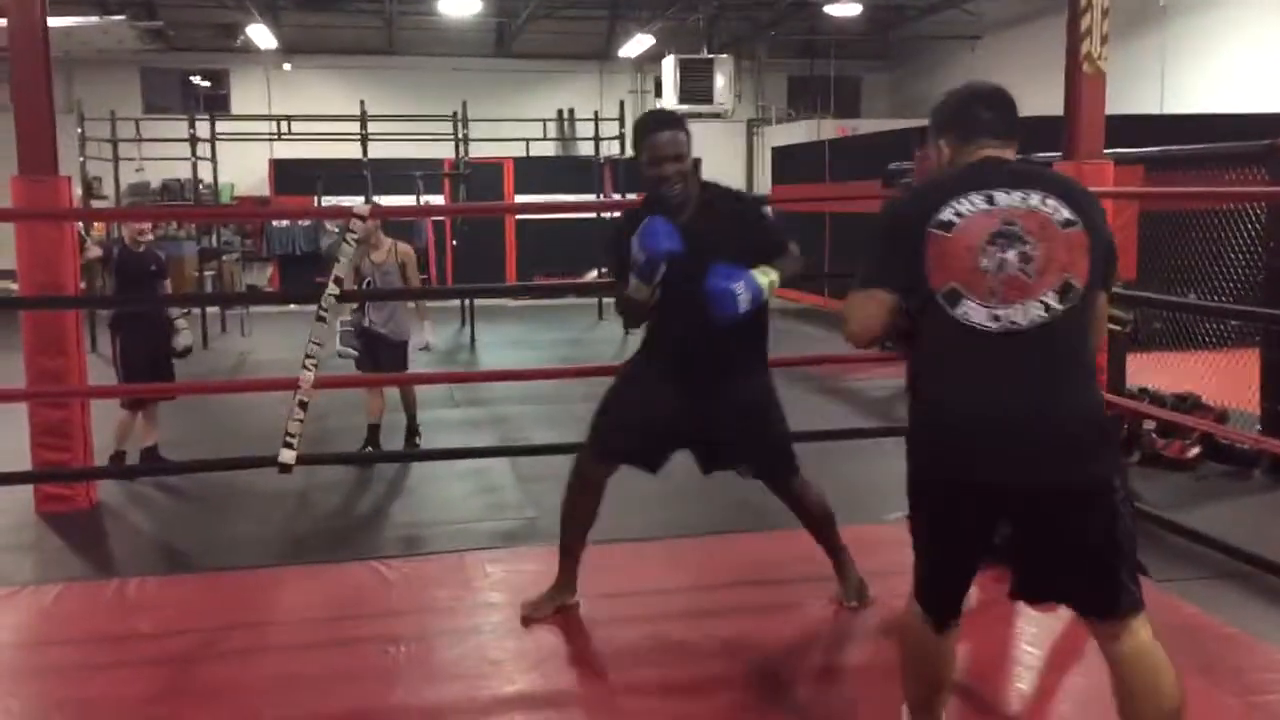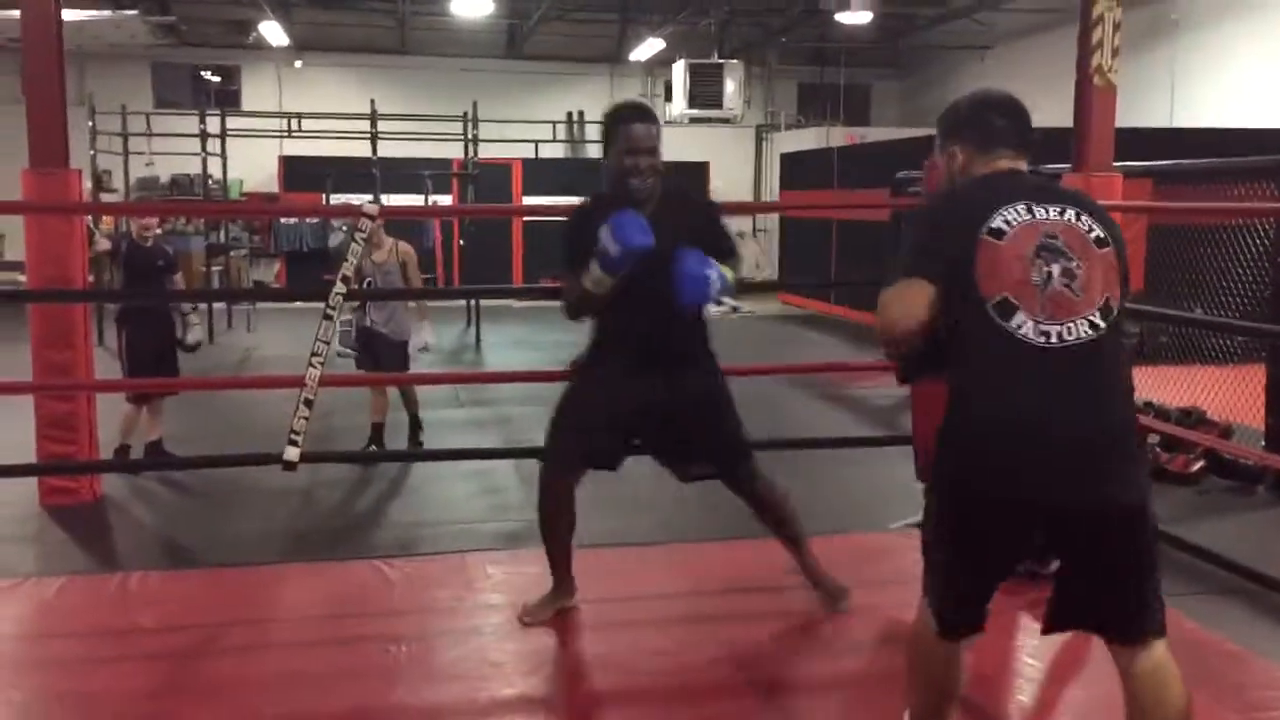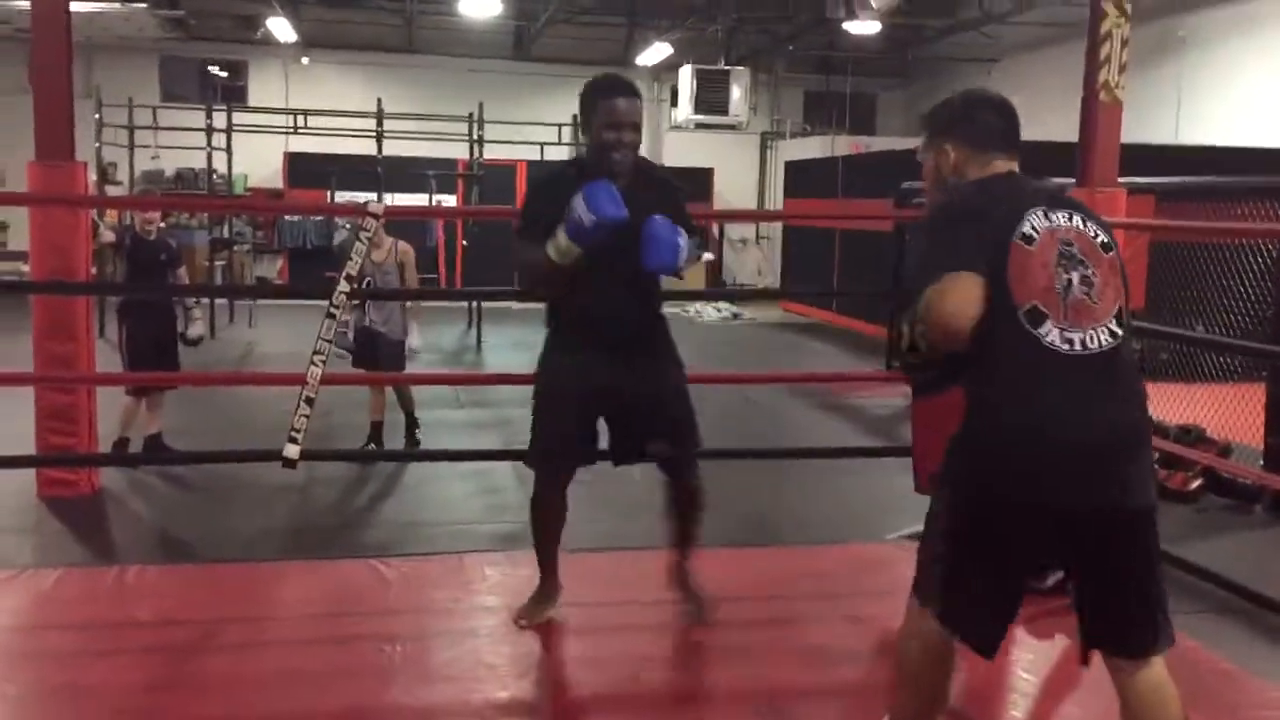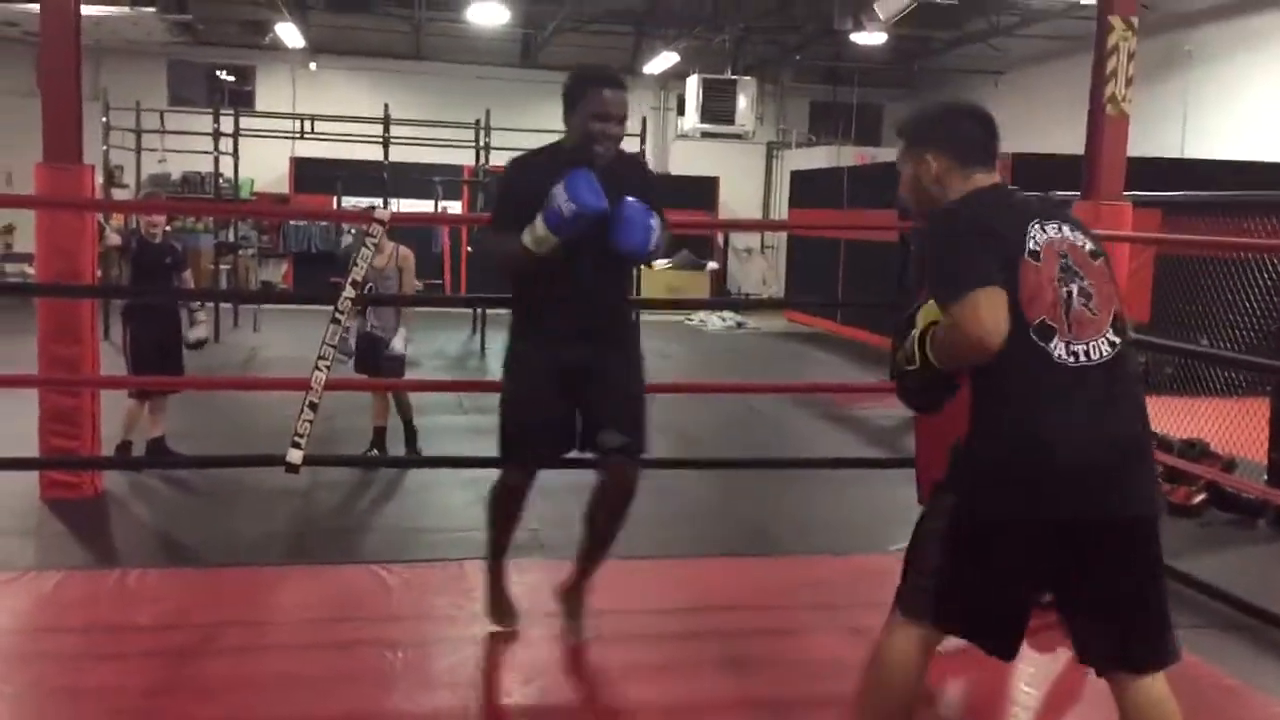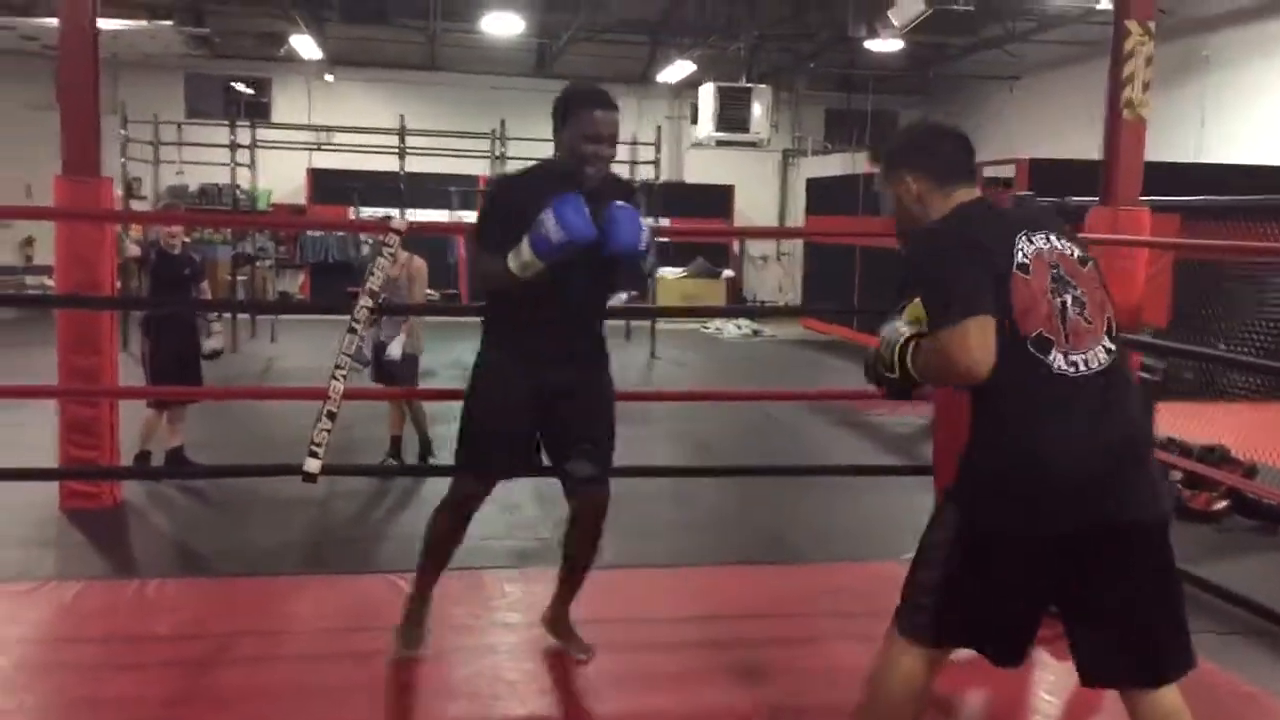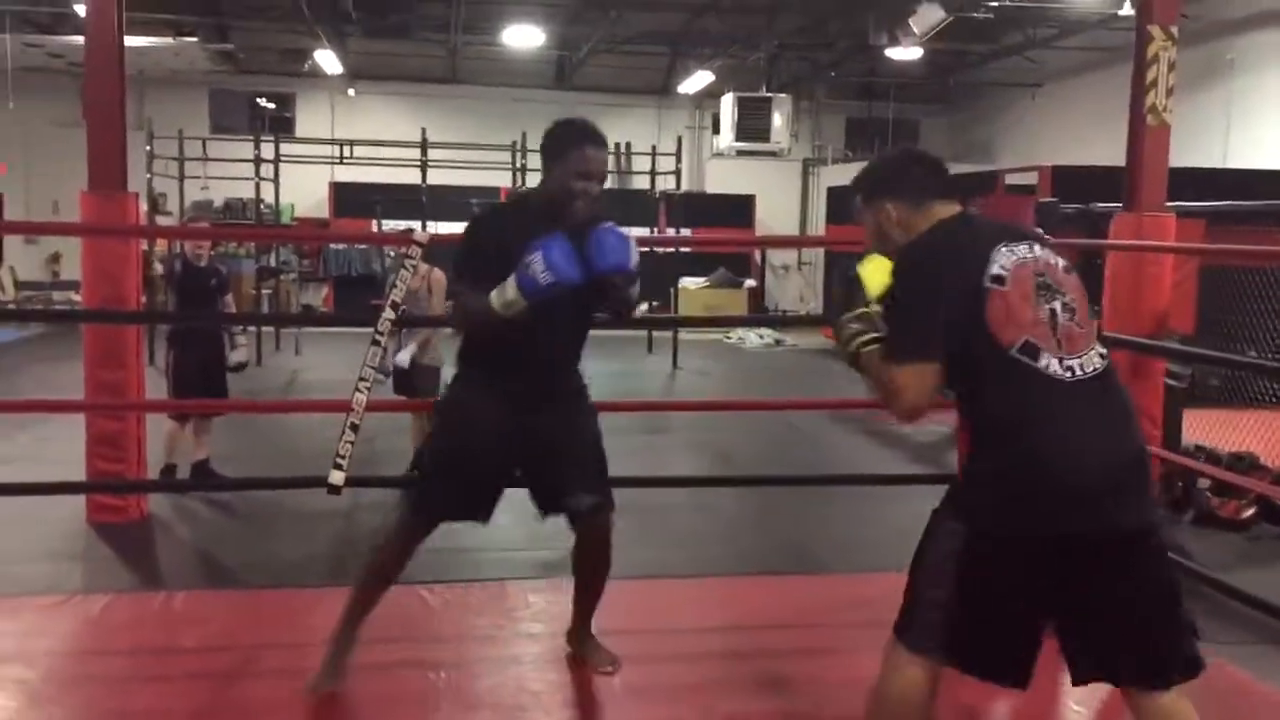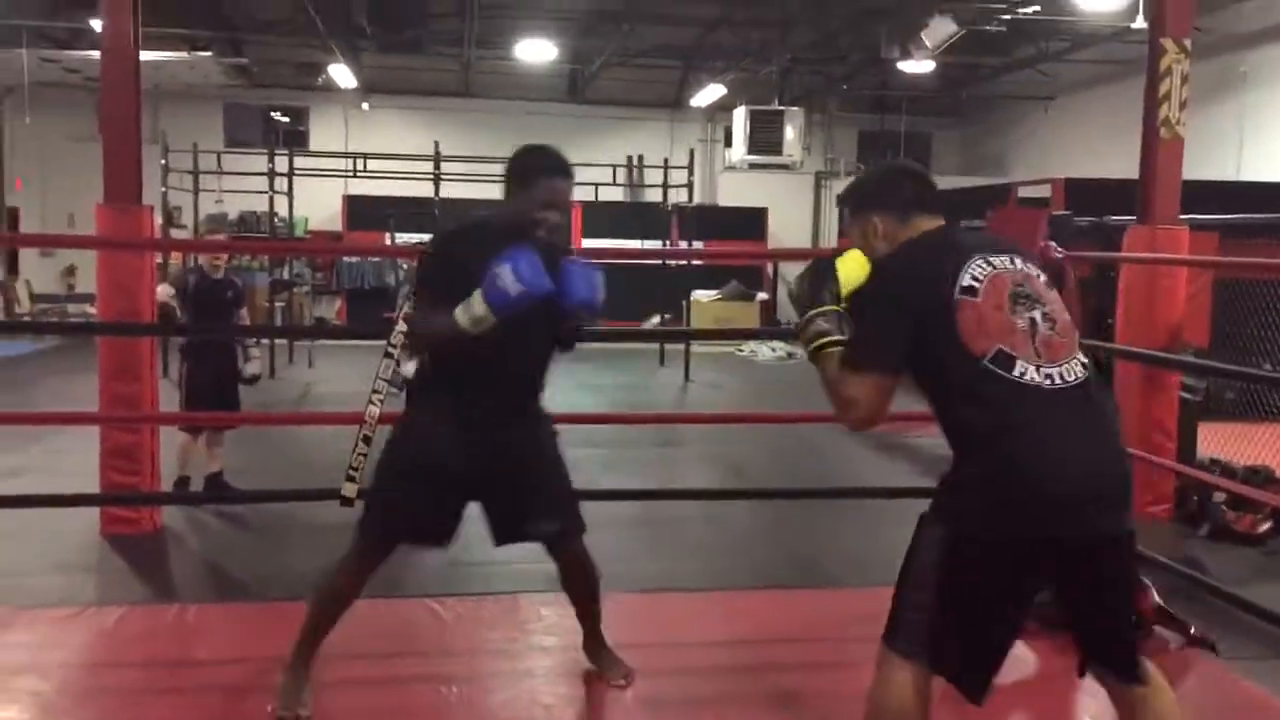
dt=0.1s
person 1, frame 1
left shoulder: (919, 207)
right shoulder: (1079, 203)
left elbow: (864, 326)
right elbow: (1091, 337)
left hip: (952, 435)
right hip: (1067, 433)
left knee: (932, 603)
right knee: (1121, 622)
person 1, frame 2
left shoulder: (948, 212)
right shoulder: (1097, 221)
left elbow: (898, 321)
left wrist: (948, 319)
left hip: (988, 446)
right hip: (1102, 449)
left knee: (945, 609)
right knee: (1139, 640)
person 1, frame 3
left shoulder: (962, 210)
right shoulder: (1083, 217)
left elbow: (954, 316)
left wrist: (920, 329)
left hip: (1009, 447)
right hip: (1116, 454)
left knee: (936, 611)
right knee: (1139, 654)
person 1, frame 4
left shoulder: (958, 224)
right shoulder: (1071, 228)
left elbow: (983, 331)
left wrist: (923, 350)
left hip: (1015, 463)
right hip: (1120, 466)
left knee: (914, 622)
right knee: (1138, 667)
person 1, frame 5
left shoulder: (945, 242)
right shoulder: (1050, 231)
left elbow: (970, 360)
left wrist: (906, 352)
left hip: (1017, 473)
right hip: (1122, 471)
left knee: (914, 641)
person 1, frame 6
left shoulder: (925, 261)
right shoulder: (1030, 244)
left elbow: (907, 398)
left wrist: (864, 343)
left hip: (1021, 478)
right hip: (1119, 473)
left knee: (916, 651)
person 1, frame 7
left shoulder: (900, 275)
right shoulder: (1013, 258)
left elbow: (859, 408)
left wrist: (820, 330)
left hip: (1005, 487)
right hip: (1100, 476)
left knee: (909, 659)
right knee: (1125, 666)
person 2, frame 1
left shoulder: (734, 208)
right shoulder: (633, 225)
left elbow: (790, 260)
right elbow: (630, 317)
left wrist: (758, 285)
right wrist: (641, 280)
left hip: (734, 368)
right hip: (661, 367)
left knee: (783, 479)
right knee: (592, 464)
left ankle: (844, 567)
right ankle: (565, 583)
person 2, frame 2
left shoulder: (693, 209)
right shoulder: (590, 219)
left elbow: (728, 267)
right elbow: (574, 307)
left wrist: (715, 279)
right wrist: (603, 269)
left hip: (686, 368)
right hip: (613, 365)
left knee: (745, 477)
right knee: (557, 471)
left ankle: (811, 568)
right ankle: (561, 586)
person 2, frame 3
left shoulder: (659, 185)
right shoulder: (553, 188)
left elbow: (682, 253)
right elbow: (529, 276)
left wrist: (675, 252)
right wrist: (570, 238)
left hip: (646, 348)
right hip: (573, 352)
left knee: (682, 465)
right knee: (552, 474)
left ankle: (682, 567)
right ankle: (548, 583)
person 2, frame 4
left shoulder: (635, 175)
right shoulder: (527, 174)
left elbow: (650, 241)
right elbow: (504, 261)
left wrist: (645, 240)
right wrist: (548, 227)
left hip: (612, 339)
right hip: (539, 340)
left knee: (621, 471)
right knee: (519, 471)
left ankle: (577, 584)
right ankle: (496, 583)
person 2, frame 5
left shoulder: (619, 197)
right shoulder: (513, 193)
left elbow: (629, 277)
right elbow: (483, 281)
left wrist: (637, 253)
right wrist: (533, 252)
left hip: (582, 362)
right hip: (510, 355)
left knee: (592, 498)
right knee: (470, 486)
left ankle: (558, 614)
right ankle: (419, 602)
person 2, frame 6
left shoulder: (598, 230)
right shoulder: (495, 226)
left elbow: (620, 309)
right elbow: (463, 318)
left wrist: (624, 281)
right wrist: (518, 291)
left hip: (557, 395)
right hip: (484, 393)
left knee: (595, 522)
right knee: (416, 519)
left ankle: (581, 632)
right ankle: (345, 639)
person 2, frame 7
left shoulder: (553, 259)
right shoulder: (454, 249)
left elbow: (558, 338)
right elbow: (422, 340)
left wrist: (580, 309)
right wrist: (483, 306)
left hip: (515, 420)
right hip: (440, 419)
left knee: (568, 544)
right knee: (371, 548)
left ankle: (596, 647)
right ankle: (298, 669)
person 3, frame 1
left shoulder: (156, 257)
right shoulder: (113, 251)
left elbow: (166, 293)
right elbow: (90, 251)
left wrist: (179, 324)
left hip: (156, 328)
right hip: (126, 330)
left knee: (153, 396)
right knee: (133, 399)
left ankle: (149, 452)
right ankle: (117, 458)
person 3, frame 2
left shoulder: (164, 252)
right shoulder: (121, 245)
left elbow: (178, 287)
right elbow: (98, 244)
left wrist: (191, 319)
left hip: (162, 323)
right hip: (132, 324)
left knee: (159, 391)
right knee: (138, 394)
left ankle: (154, 447)
right ankle: (122, 451)
person 3, frame 3
left shoulder: (168, 245)
right shoulder: (125, 238)
left elbow: (181, 280)
right elbow: (103, 236)
left wrist: (194, 314)
left hip: (164, 316)
right hip: (134, 317)
left knee: (160, 383)
right knee: (138, 386)
left ankle: (153, 440)
right ankle: (121, 443)
person 3, frame 4
left shoulder: (174, 248)
right shoulder: (130, 241)
left elbow: (186, 284)
right elbow: (109, 239)
left wrist: (198, 317)
left hip: (169, 320)
right hip: (138, 320)
left knee: (163, 387)
right knee: (141, 389)
left ankle: (156, 443)
right ankle: (124, 446)
person 3, frame 5
left shoulder: (192, 258)
right shoulder: (150, 251)
left elbow: (204, 296)
right elbow: (129, 250)
left wrist: (214, 329)
right wrist: (122, 244)
left hip: (188, 331)
right hip: (158, 331)
left knee: (182, 396)
right knee: (160, 399)
left ankle: (175, 453)
right ankle: (143, 456)
person 3, frame 6
left shoulder: (218, 272)
right shoulder: (176, 265)
left elbow: (228, 307)
left wrist: (238, 341)
left hip: (212, 343)
right hip: (183, 343)
left knee: (207, 410)
right knee: (180, 411)
left ankle: (201, 466)
right ankle: (168, 469)
person 3, frame 7
left shoulder: (234, 284)
right shoulder: (188, 278)
left elbow: (242, 319)
right elbow: (160, 294)
left wrist: (252, 353)
right wrist: (164, 298)
left hip: (226, 357)
right hip: (196, 358)
left knee: (220, 424)
right knee: (193, 424)
left ankle: (214, 480)
right ankle: (182, 482)
person 4, frame 1
left shoulder: (402, 251)
right shoulder: (357, 255)
left elbow: (416, 289)
left wrist: (425, 325)
right wrist: (346, 326)
left hip: (395, 328)
right hip: (366, 327)
left knee: (401, 381)
right knee: (372, 382)
left ankle: (412, 428)
right ankle: (372, 440)
person 4, frame 2
left shoulder: (403, 250)
right shoulder: (359, 254)
left elbow: (416, 289)
left wrist: (424, 326)
left hip: (395, 327)
right hip: (367, 326)
left knee: (402, 381)
left ankle: (416, 426)
right ankle: (376, 439)
person 4, frame 3
left shoulder: (402, 250)
left elbow: (411, 291)
left wrist: (412, 327)
right wrist: (347, 324)
left hip: (392, 327)
right hip: (365, 325)
left knee: (396, 380)
right knee: (374, 381)
left ankle: (412, 424)
right ankle: (375, 438)
person 4, frame 4
left shoulder: (403, 255)
left elbow: (408, 297)
left wrist: (401, 333)
right wrist: (349, 329)
left hip: (391, 333)
right hip: (368, 331)
left knee: (395, 386)
right knee: (377, 387)
left ankle: (410, 433)
right ankle: (378, 443)
person 4, frame 5
left shoulder: (415, 265)
left wrist: (400, 339)
left hip: (405, 343)
right hip: (383, 340)
left knee: (409, 396)
right knee: (393, 396)
left ankle: (425, 447)
right ankle: (395, 452)
person 4, frame 6
left shoulder: (435, 277)
left elbow: (435, 319)
left wrist: (412, 348)
right wrist: (391, 350)
left hip: (426, 355)
right hip: (403, 352)
right knee: (416, 408)
person 4, frame 7
left shoulder: (445, 292)
right shoulder: (409, 292)
left elbow: (446, 334)
right elbow: (403, 330)
left wrist: (417, 362)
right wrist: (402, 362)
left hip: (439, 367)
right hip: (417, 367)
left knee: (439, 422)
right knee: (426, 420)
right ankle: (432, 470)
